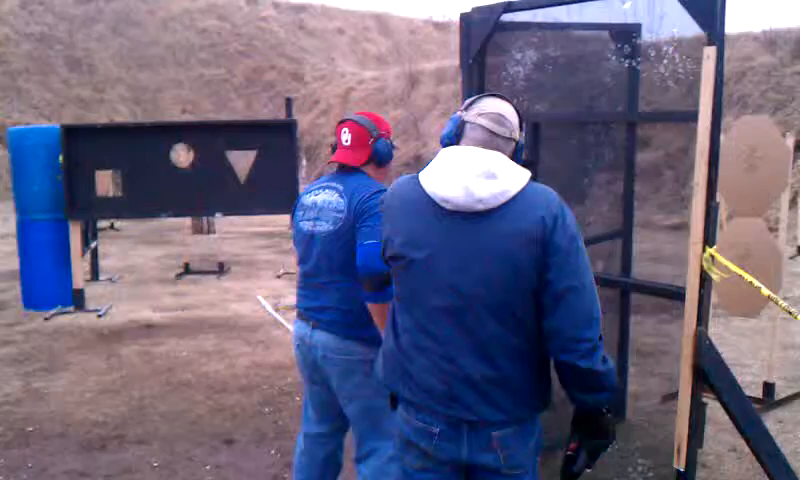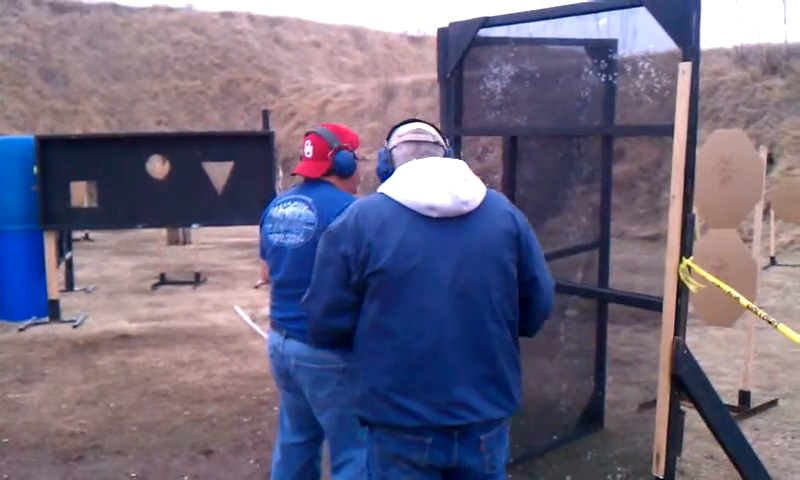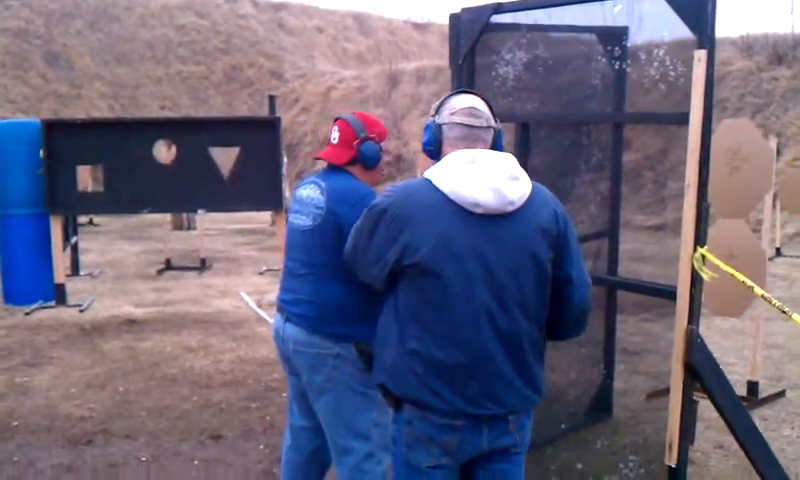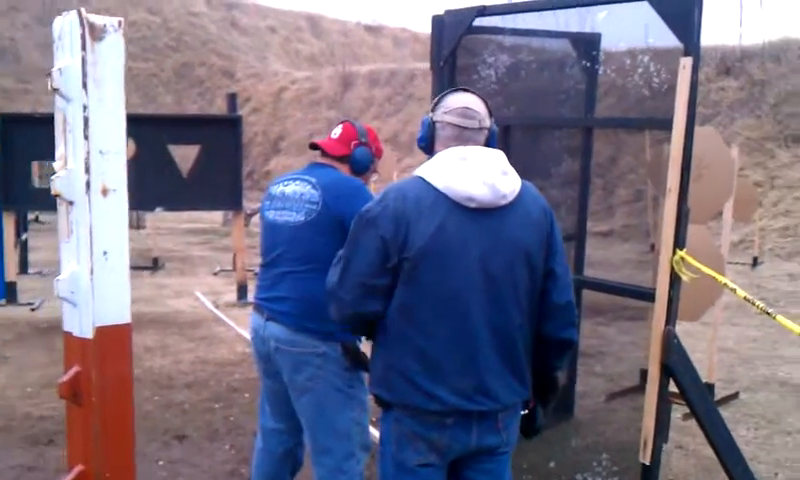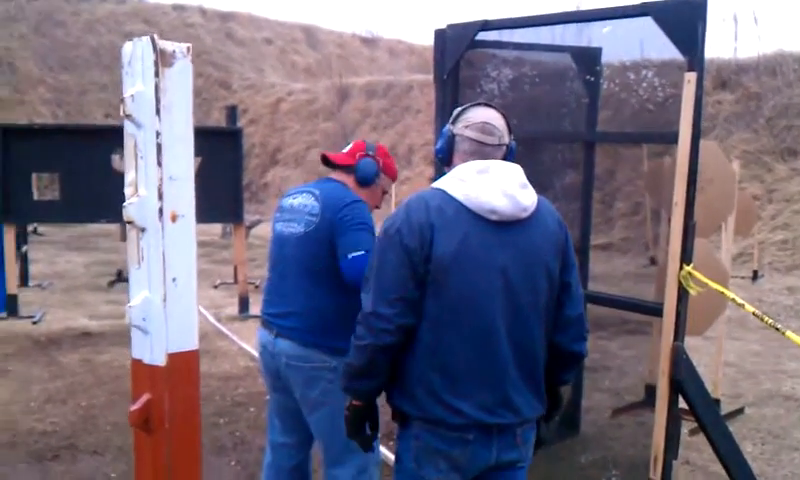
dt=1s
person 1, frame 1
left shoulder: (400, 198)
right shoulder: (545, 210)
right elbow: (575, 331)
right wrist: (594, 405)
left hip: (423, 413)
right hip: (507, 419)
person 1, frame 2
left shoulder: (359, 221)
right shoulder: (504, 213)
left elbow: (327, 324)
right elbow: (537, 308)
left hip: (400, 421)
right hip: (485, 415)
person 1, frame 3
left shoulder: (402, 205)
right shoulder: (546, 207)
left elbow: (363, 265)
right elbow: (572, 313)
left hip: (429, 410)
right hip: (511, 408)
person 1, frame 4
left shoulder: (397, 204)
right shoulder: (534, 206)
left elbow: (347, 301)
right elbow: (559, 313)
right wrist: (543, 378)
left hip: (418, 411)
right hip: (498, 408)
person 1, frame 5
left shoulder: (418, 216)
right shoulder: (549, 221)
left elbow: (383, 325)
right elbow: (570, 328)
left wrist: (361, 393)
right wrist: (549, 386)
left hip: (437, 427)
right hip: (516, 424)
person 2, frame 1
left shoulder: (309, 194)
right shoulder: (373, 198)
right elbow: (376, 278)
left hip: (307, 331)
right hip: (352, 341)
left knee: (318, 431)
right knee: (382, 443)
person 2, frame 2
left shoulder: (277, 206)
right shoulder: (345, 208)
left hip: (282, 341)
right hip: (327, 350)
left knee: (295, 440)
right knee: (356, 451)
person 2, frame 3
left shoulder: (308, 186)
right shoulder: (357, 196)
left hip: (291, 326)
right hip: (333, 340)
left knee: (305, 429)
right knee: (363, 446)
person 2, frame 4
left shoulder: (278, 187)
right shoulder: (349, 190)
left hip: (266, 324)
right hip: (314, 339)
left knee: (276, 433)
right knee: (341, 449)
person 2, frame 5
left shoulder: (291, 198)
right shoulder: (349, 205)
right elbow: (361, 274)
left hip: (274, 339)
right hip: (321, 351)
left knee: (284, 449)
